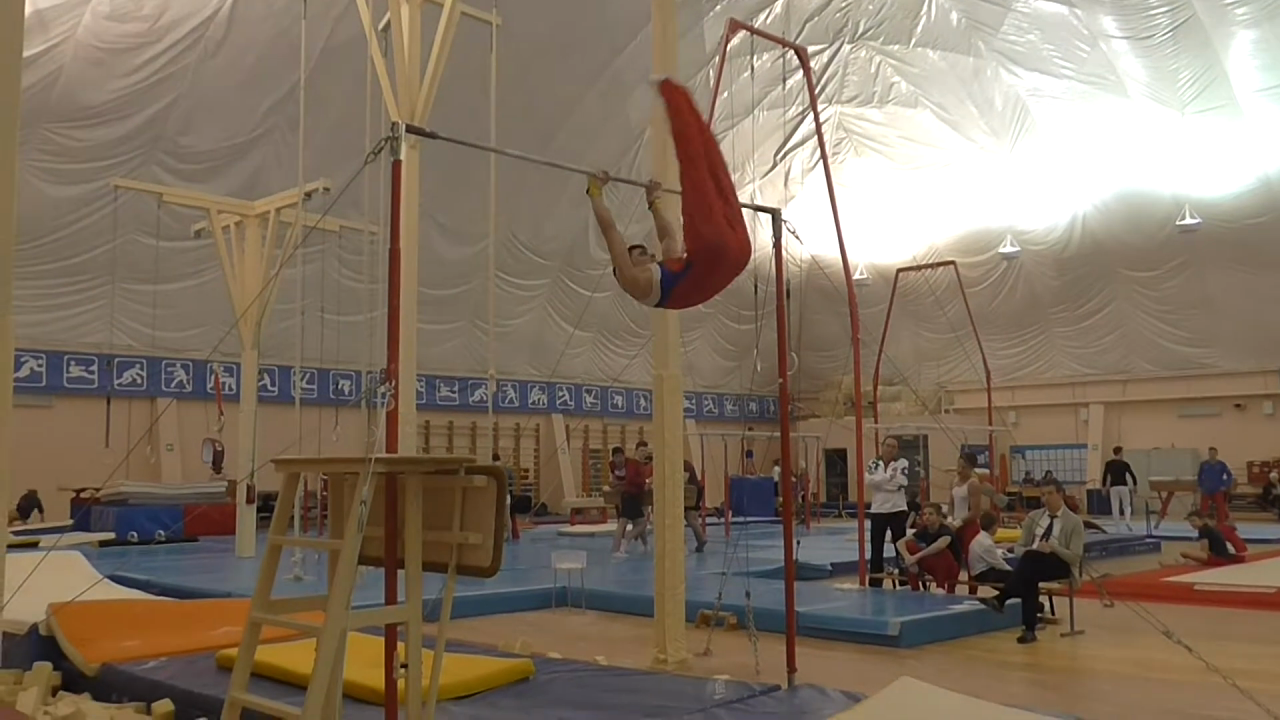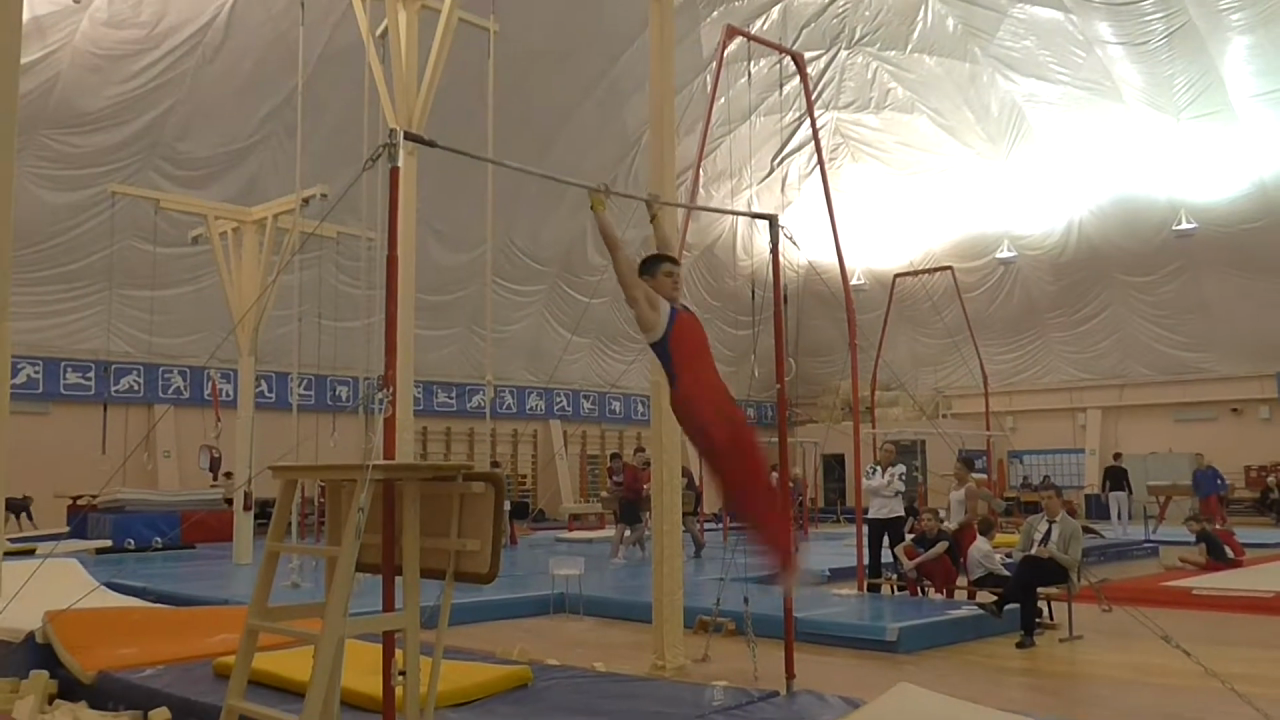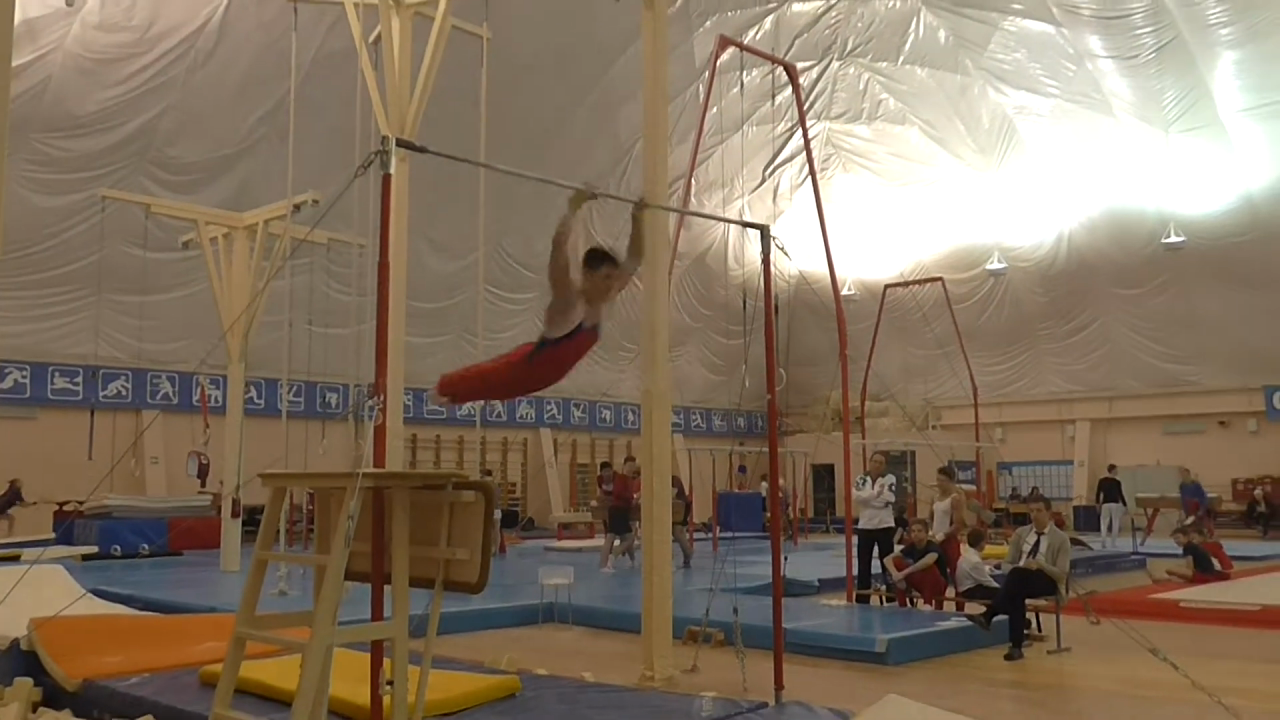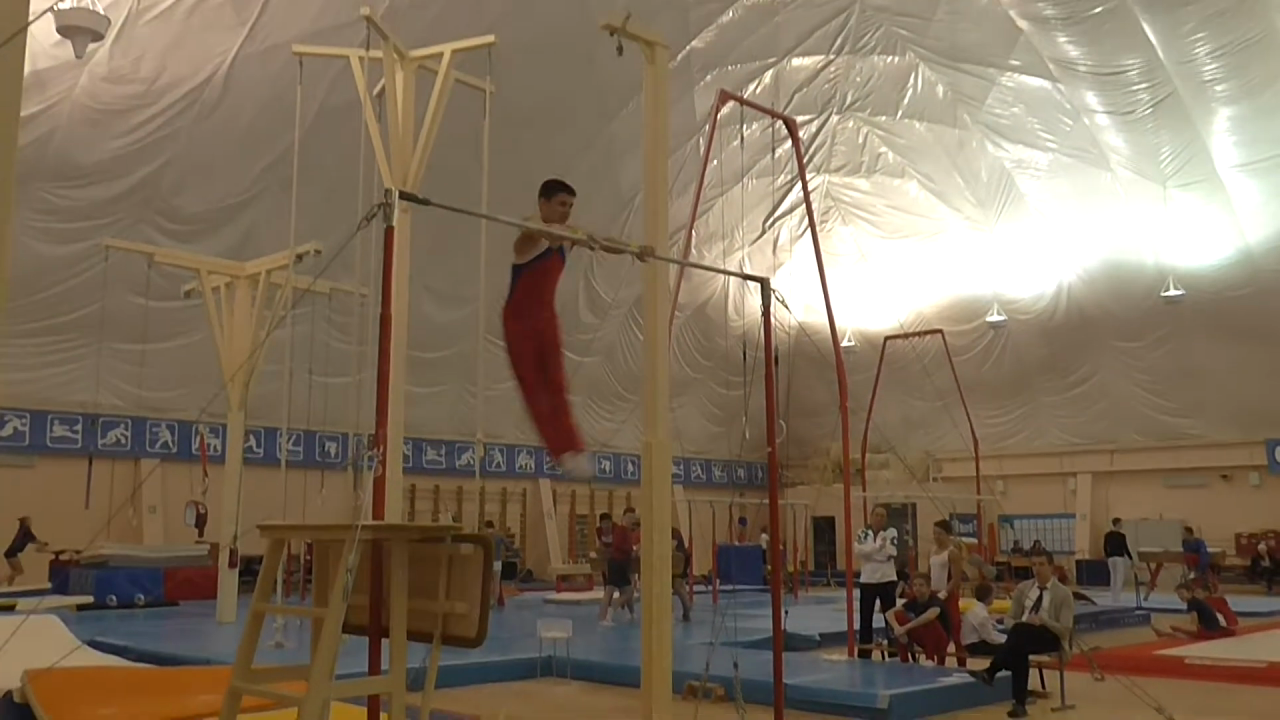
dt=0.4s
person 1, frame 1
left shoulder: (670, 265)
right shoulder: (631, 277)
left elbow: (670, 234)
right elbow: (609, 227)
left wrist: (654, 201)
right wrist: (595, 192)
left hip: (728, 250)
person 1, frame 2
left shoulder: (677, 304)
right shoulder: (647, 303)
left elbow: (671, 255)
right elbow: (616, 249)
left wrist: (655, 218)
right wrist: (600, 210)
left hip: (715, 397)
right hip: (694, 404)
left knee: (751, 464)
right knee: (735, 467)
left ankle: (782, 547)
person 1, frame 3
left shoulder: (601, 301)
right shoulder: (567, 298)
left elbow: (634, 259)
right elbow: (559, 245)
left wrist: (637, 219)
right wrist: (574, 207)
left hip: (542, 373)
right hip: (526, 367)
right knee: (480, 383)
right ankle: (446, 388)
person 1, frame 4
left shoulder: (566, 234)
right shoulder: (534, 235)
left elbow: (604, 245)
right elbow: (537, 231)
right wrist: (573, 237)
left hip: (544, 318)
right hip: (519, 319)
left knee: (555, 390)
right knee: (535, 391)
left ankle: (572, 450)
right ankle: (568, 450)
